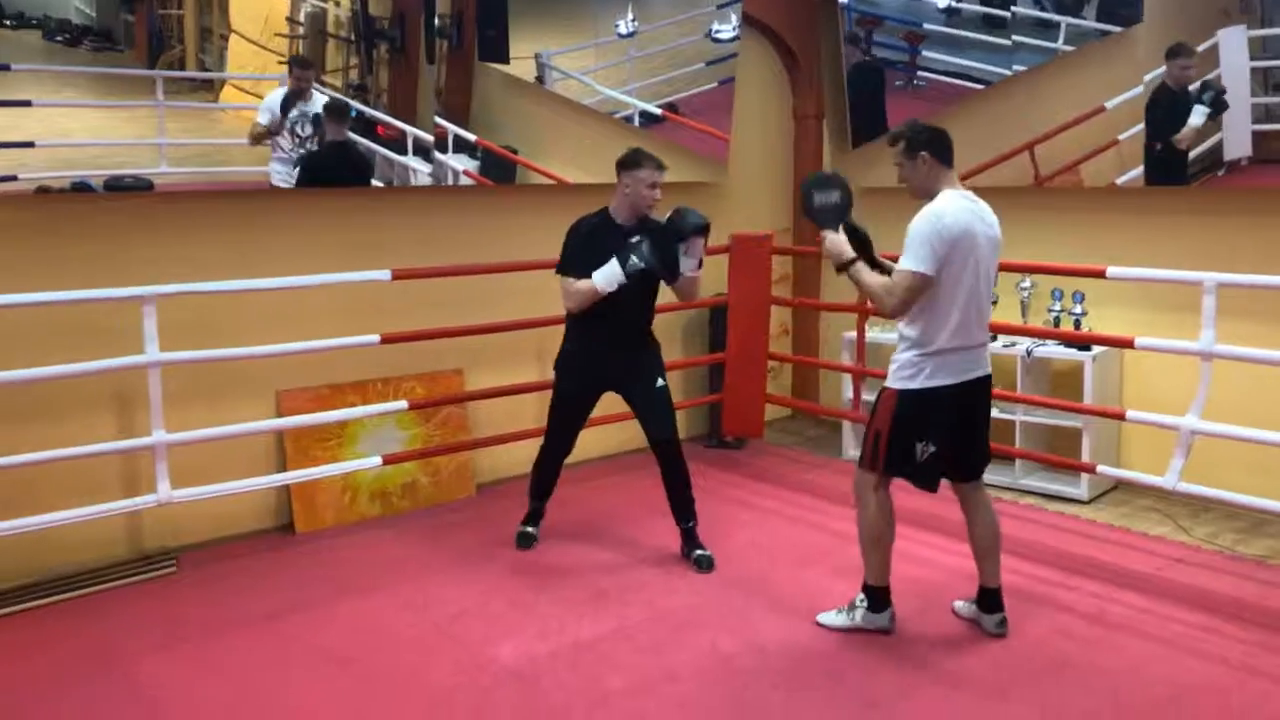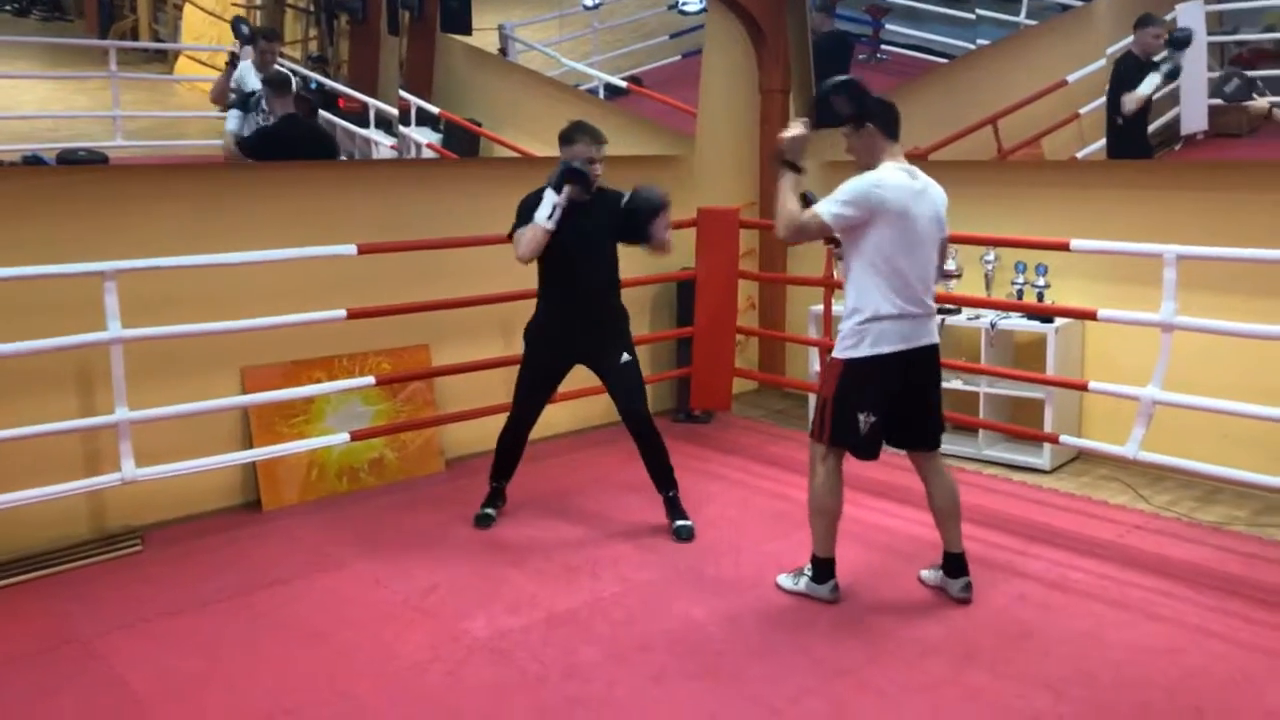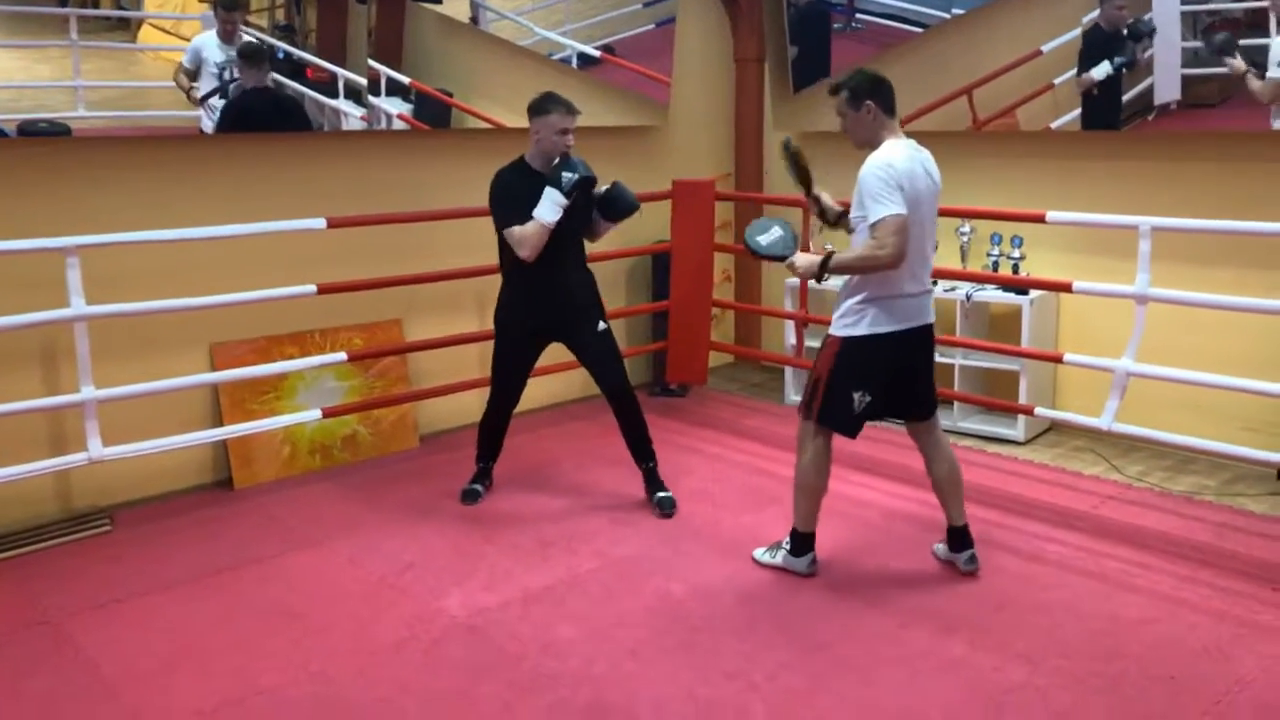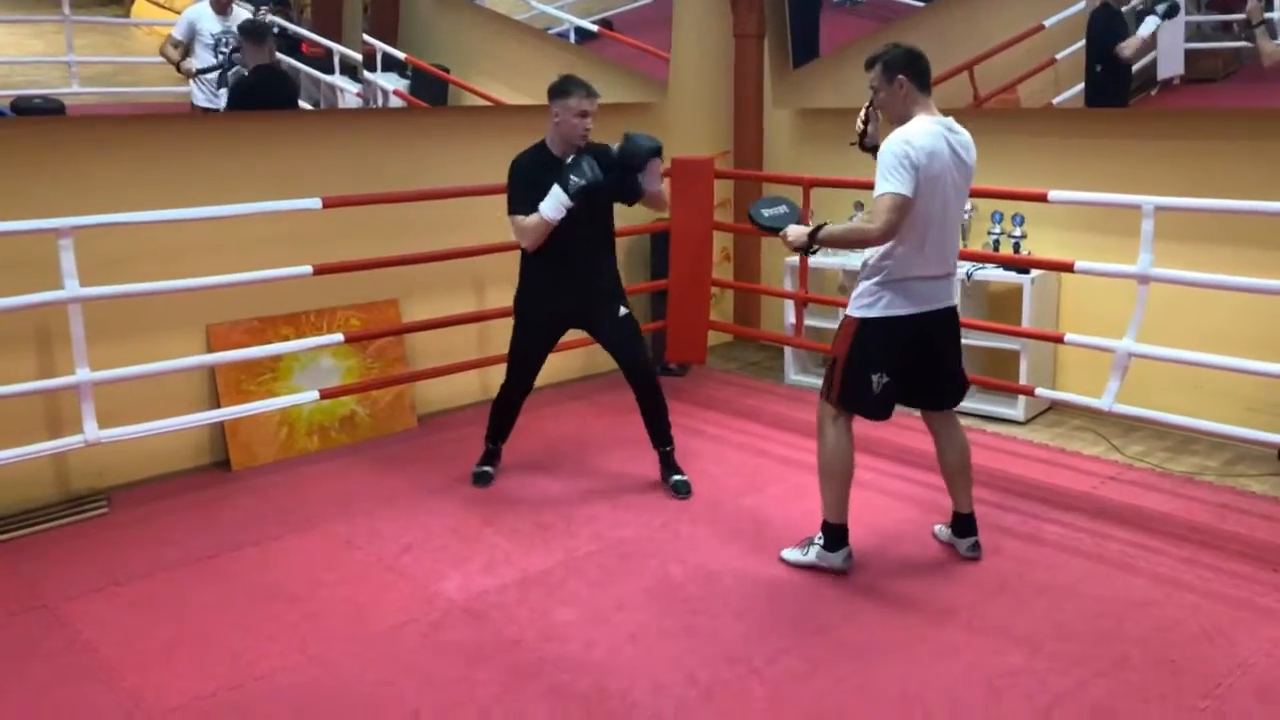
dt=0.5s
person 1, frame 1
left shoulder: (935, 218)
right shoulder: (984, 215)
left elbow: (894, 303)
left wrist: (847, 260)
right wrist: (894, 275)
left hip: (922, 378)
right hip: (972, 373)
left knee: (871, 479)
right knee: (970, 486)
left ankle: (875, 604)
right ankle: (990, 604)
person 1, frame 2
left shoulder: (871, 187)
right shoulder: (932, 191)
left elbow: (790, 230)
left wrist: (789, 163)
left hip: (868, 347)
right hip: (920, 344)
left knee: (825, 452)
right knee: (927, 455)
left ankle: (821, 573)
right ankle: (955, 570)
person 1, frame 3
left shoulder: (881, 167)
right shoulder: (922, 160)
left elbow: (887, 253)
left wrist: (820, 262)
right wrist: (842, 216)
left hip: (866, 327)
right hip: (915, 321)
left knee: (815, 428)
right knee: (925, 428)
left ankle: (799, 546)
right ankle: (960, 543)
person 1, frame 4
left shoulder: (904, 143)
right shoulder: (961, 140)
left elbow: (880, 227)
left wrist: (812, 235)
right wrist: (875, 149)
left hip: (885, 308)
right hip: (939, 304)
left knee: (833, 413)
right knee: (941, 414)
left ankle: (833, 542)
right ankle: (964, 529)
person 2, frame 1
left shoulder: (661, 235)
right shoulder: (586, 231)
left elbow: (688, 295)
right elbow: (571, 300)
left wrist: (692, 252)
right wrist: (618, 269)
left hip: (639, 358)
right hip: (584, 359)
left knee: (667, 444)
right knee: (558, 441)
left ankle: (689, 534)
right ankle: (535, 511)
person 2, frame 2
left shoulder: (612, 202)
right shoulder: (537, 202)
left elbow: (659, 246)
right elbow: (524, 253)
left wrist: (659, 219)
right wrist: (555, 195)
left hip: (608, 331)
right hip: (553, 333)
left knee: (638, 418)
right knee: (521, 417)
left ankle: (673, 503)
right ankle: (496, 492)
person 2, frame 3
left shoulder: (577, 175)
right shoulder: (508, 182)
left elbow: (591, 234)
right elbow: (526, 248)
left wrist: (611, 213)
right wrist: (557, 194)
left hip: (579, 304)
right hip: (524, 311)
left knee: (618, 388)
right knee: (502, 398)
left ankle: (651, 476)
right ankle: (483, 471)
person 2, frame 4
left shoulder: (604, 159)
right shoulder: (526, 166)
left elbow: (659, 205)
right elbow: (527, 238)
left wrist: (650, 174)
right wrist: (563, 193)
left hip: (600, 290)
right hip: (543, 296)
left knee: (642, 370)
right knee: (518, 382)
left ankle: (668, 461)
right ankle: (491, 452)
